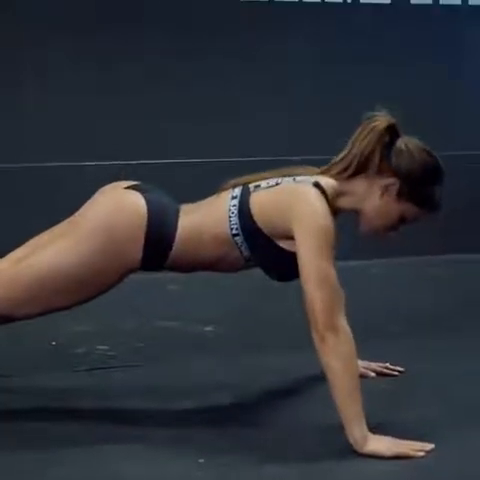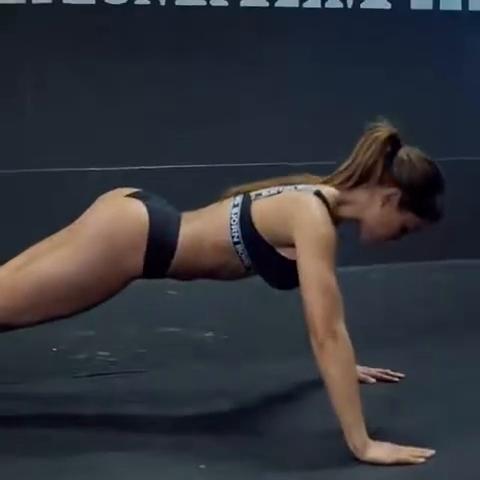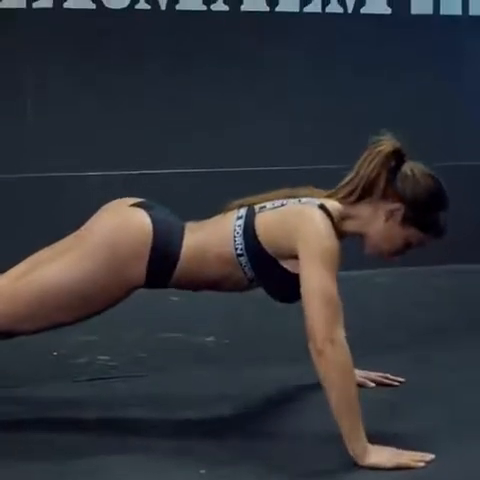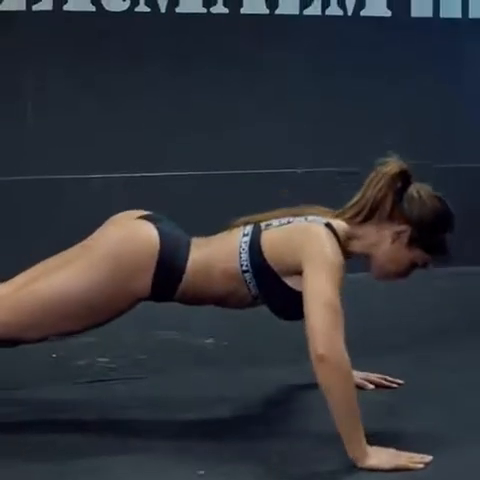
dt=0.2s
person 1, frame 1
left shoulder: (317, 190)
right shoulder: (312, 210)
right elbow: (327, 326)
left wrist: (343, 360)
right wrist: (362, 438)
left hip: (134, 210)
right hip: (127, 229)
person 1, frame 2
left shoulder: (320, 199)
right shoulder: (314, 218)
right elbow: (326, 332)
left wrist: (342, 366)
right wrist: (362, 445)
left hip: (134, 218)
right hip: (128, 237)
person 1, frame 3
left shoulder: (321, 213)
right shoulder: (318, 231)
right elbow: (325, 341)
left wrist: (340, 371)
right wrist: (362, 451)
left hip: (137, 226)
right hip: (132, 246)
person 1, frame 4
left shoulder: (329, 230)
right shoulder: (324, 247)
right elbow: (324, 350)
left wrist: (341, 374)
right wrist: (362, 453)
left hip: (143, 239)
right hip: (138, 259)
